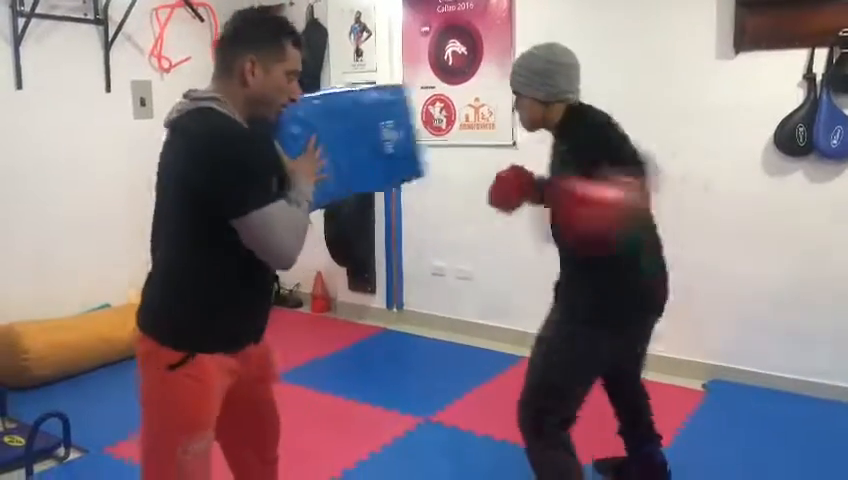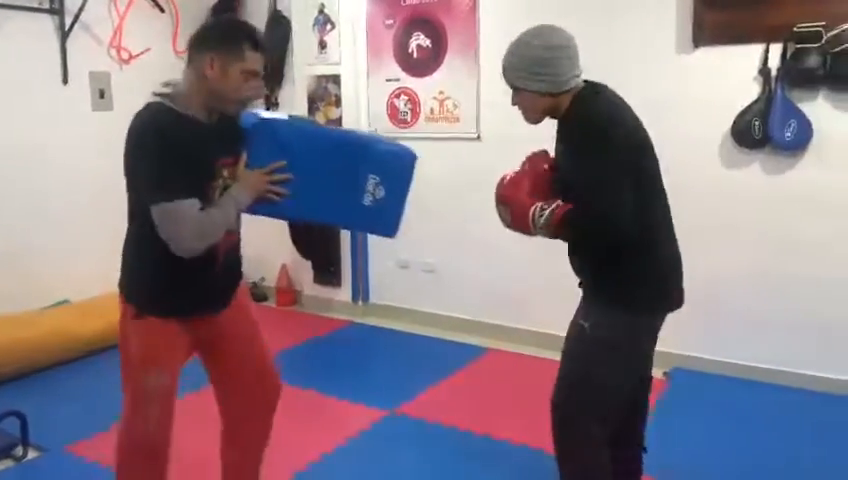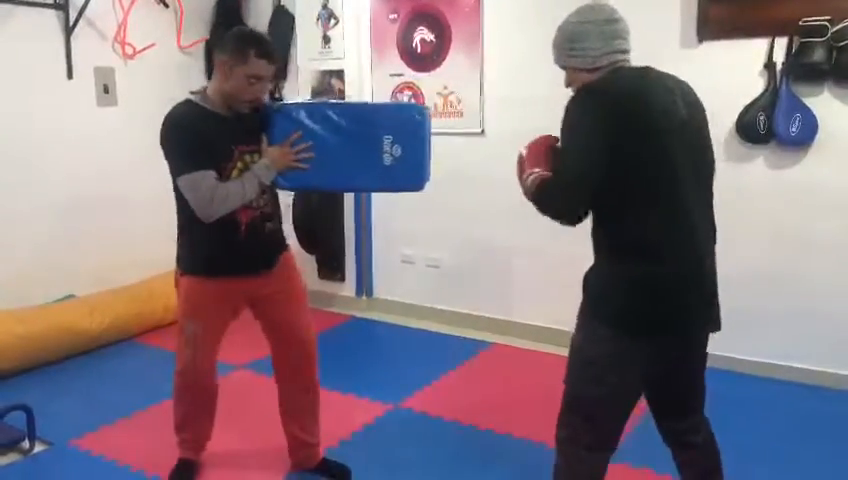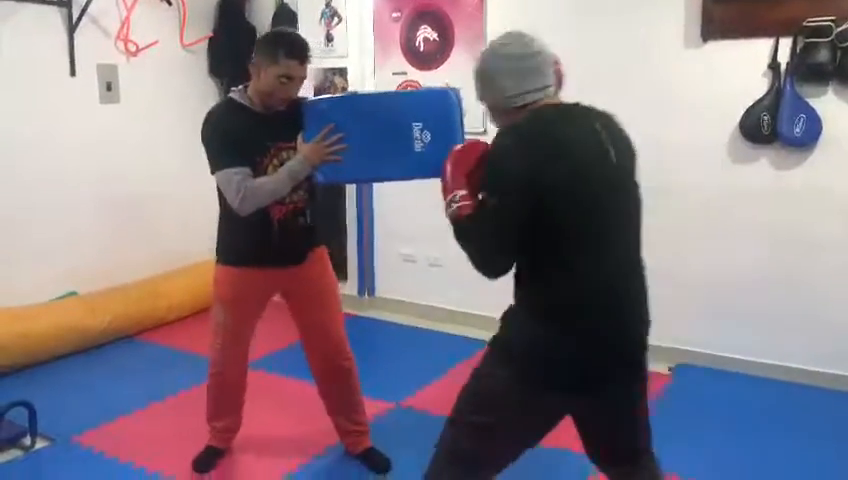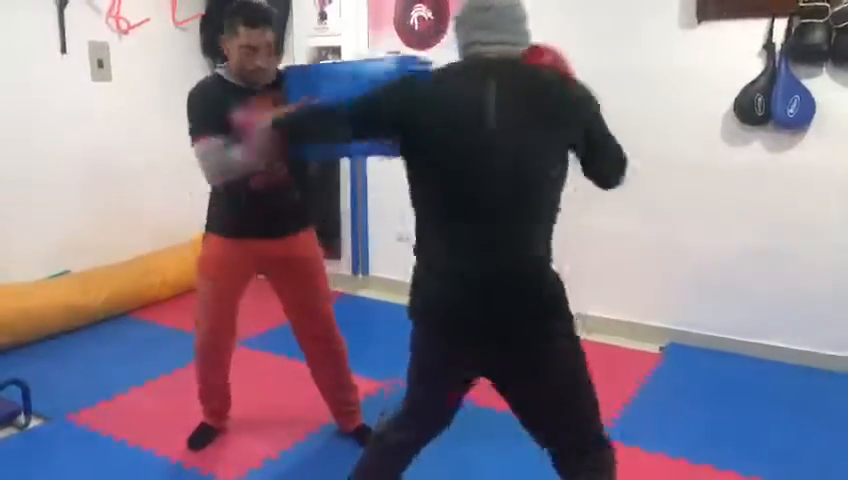
dt=1s
person 1, frame 1
left shoulder: (590, 129)
right shoulder: (576, 129)
left elbow: (631, 173)
left wrist: (618, 195)
right wrist: (534, 188)
left hip: (604, 294)
right hip: (631, 287)
left knee: (540, 415)
right knee: (623, 383)
person 1, frame 2
left shoulder: (598, 126)
right shoulder: (584, 108)
left elbow: (608, 222)
left wrist: (535, 214)
right wrist: (548, 180)
left hip: (629, 287)
right hip: (631, 279)
left knee: (576, 407)
right knee: (620, 386)
person 1, frame 3
left shoulder: (596, 102)
right shoulder: (678, 92)
left elbow: (570, 203)
left wrist: (535, 178)
left hip: (629, 295)
right hip: (691, 290)
left knee: (583, 434)
right knee: (683, 415)
person 1, frame 4
left shoulder: (518, 146)
right shoulder: (607, 130)
left elbow: (493, 257)
left wrist: (458, 196)
left hip: (545, 346)
right hip: (620, 340)
person 1, frame 5
left shoulder: (423, 93)
right shoulder: (559, 95)
left elbow: (339, 119)
right elbow: (610, 173)
left wrist: (271, 124)
left hip: (446, 304)
right hip: (529, 306)
left knee: (415, 421)
person 2, frame 1
left shoulder: (197, 127)
right shoulder: (226, 142)
right elbow: (282, 248)
left wrist: (281, 183)
right wrist: (302, 185)
left hip: (237, 335)
right hip: (185, 346)
person 2, frame 2
left shoulder: (225, 123)
right shoulder: (155, 130)
right elbow: (187, 236)
right wrist: (243, 193)
left hip: (223, 295)
right hip: (159, 307)
left knee: (258, 393)
right knee: (148, 429)
person 2, frame 3
left shoulder: (262, 115)
right shoulder: (183, 123)
left elbow: (300, 166)
right elbow: (208, 204)
right wrist: (269, 166)
left hip: (271, 260)
right hip: (207, 271)
left knee: (299, 355)
right knee: (194, 371)
person 2, frame 4
left shoulder: (302, 113)
right shoulder: (223, 121)
left elbow: (333, 166)
right elbow: (243, 198)
right wrist: (303, 162)
left hip: (305, 253)
right hip: (244, 261)
left knee: (333, 350)
right knee: (227, 356)
left ankle: (357, 439)
right ankle: (220, 437)
person 2, frame 5
right shoulder: (207, 96)
right elbow: (217, 169)
right wrist: (264, 136)
left hip: (290, 231)
right hip: (229, 236)
left knee: (320, 328)
right knee: (212, 333)
left ankle: (350, 416)
right ankle: (214, 415)
